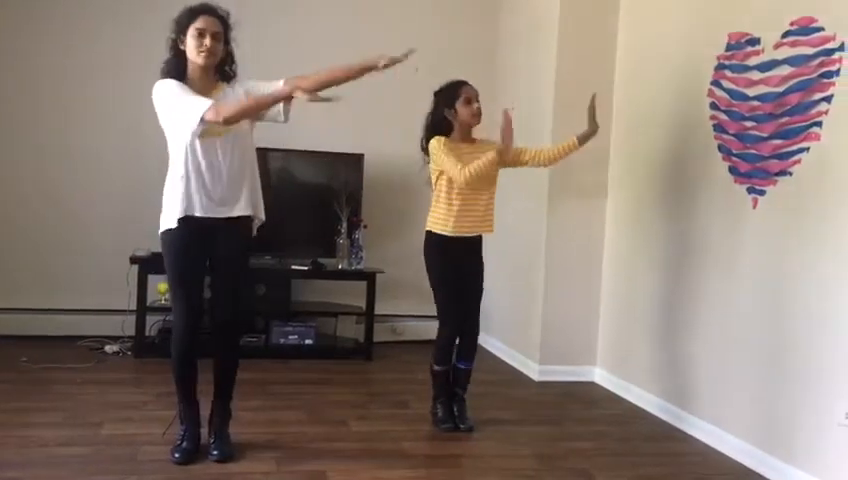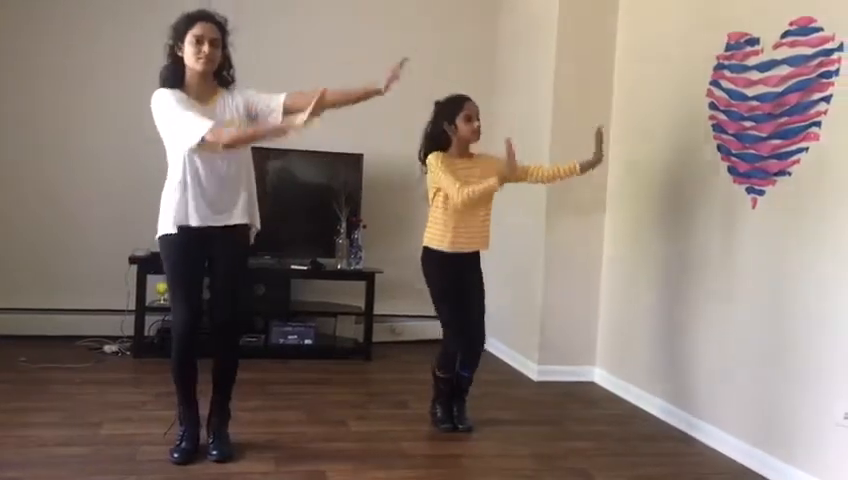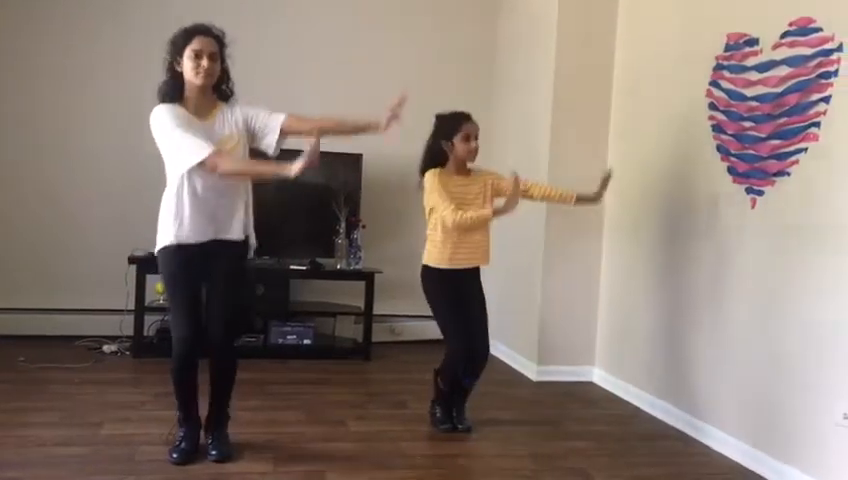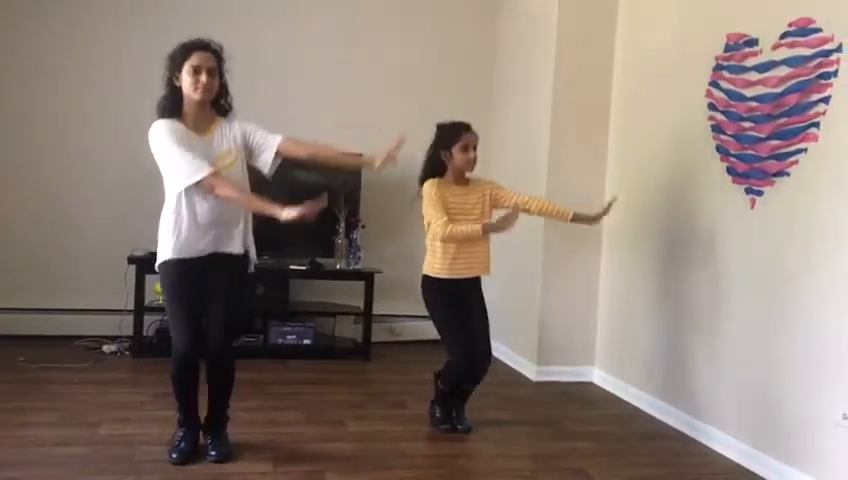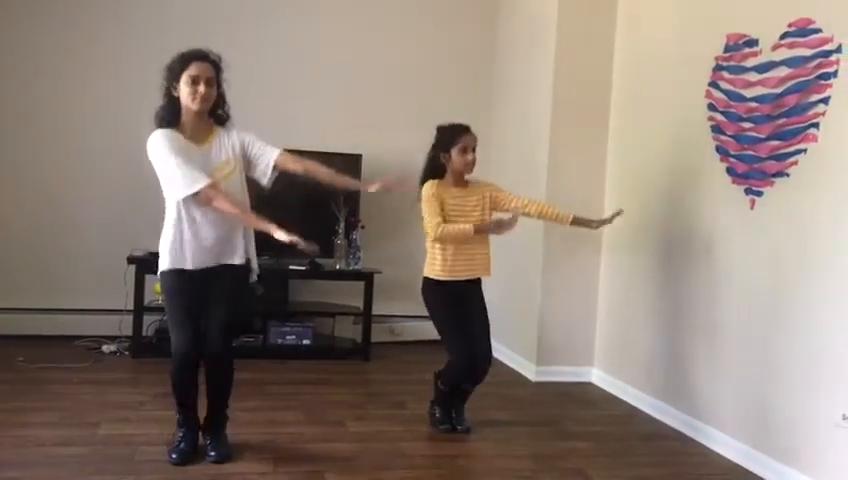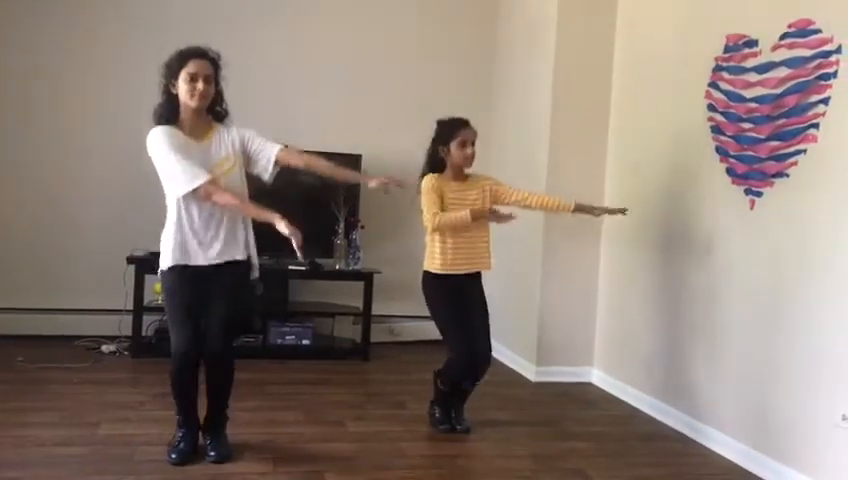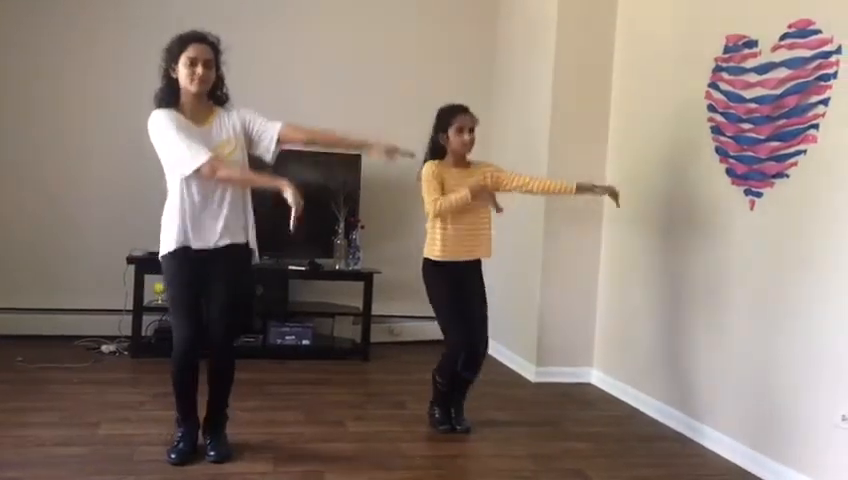
dt=0.1s
person 1, frame 1
left shoulder: (242, 90)
right shoulder: (167, 91)
left elbow: (309, 83)
right elbow: (222, 115)
left wrist: (374, 64)
right wrist: (289, 92)
left hip: (233, 219)
right hip: (185, 219)
left knee: (227, 323)
right knee: (187, 323)
left ankle: (220, 423)
right ankle: (189, 424)
person 1, frame 2
left shoulder: (241, 99)
right shoulder: (166, 99)
left elbow: (309, 99)
right elbow: (222, 138)
left wrist: (376, 89)
right wrist: (291, 124)
left hip: (231, 225)
right hip: (183, 225)
left knee: (226, 325)
right knee: (186, 325)
left ankle: (218, 424)
right ankle: (188, 424)
person 1, frame 3
left shoulder: (240, 114)
right shoulder: (165, 116)
left elbow: (303, 125)
right elbow: (218, 165)
left wrist: (374, 125)
right wrist: (288, 169)
left hip: (229, 239)
right hip: (181, 240)
left knee: (220, 337)
right knee: (187, 337)
left ankle: (217, 425)
right ankle: (187, 426)
person 1, frame 4
left shoulder: (238, 129)
right shoulder: (164, 131)
left elbow: (299, 149)
right elbow: (215, 187)
left wrist: (367, 161)
right wrist: (280, 211)
left hip: (229, 252)
right hip: (181, 253)
left knee: (219, 345)
right knee: (187, 345)
left ankle: (216, 427)
right ankle: (187, 427)
person 1, frame 5
left shoulder: (235, 139)
right shoulder: (162, 141)
left elbow: (294, 163)
right elbow: (212, 199)
left wrist: (360, 186)
right wrist: (273, 229)
left hip: (229, 262)
right hip: (182, 262)
left knee: (217, 348)
right knee: (185, 349)
left ankle: (215, 427)
right ankle: (186, 428)
person 1, frame 6
left shoulder: (235, 136)
right shoulder: (161, 139)
left elbow: (296, 158)
right elbow: (212, 193)
left wrist: (363, 180)
right wrist: (274, 219)
left hip: (231, 260)
right hip: (183, 260)
left knee: (218, 347)
right knee: (186, 348)
left ankle: (215, 427)
right ankle: (186, 428)
person 1, frame 7
left shoulder: (236, 118)
right shoulder: (163, 120)
left elbow: (298, 134)
right elbow: (215, 170)
left wrist: (367, 146)
right wrist: (281, 184)
left hip: (231, 245)
right hip: (184, 245)
left knee: (221, 338)
right knee: (187, 338)
left ankle: (216, 425)
right ankle: (186, 426)
person 2, frame 1
left shoulder: (489, 149)
right shoulder: (439, 145)
left elbow: (539, 157)
right elbow: (465, 177)
left wrist: (585, 136)
right wrist: (500, 150)
left hip: (472, 246)
right hip: (441, 243)
left knee: (470, 327)
right knee: (450, 324)
left ankle: (458, 400)
right ankle: (440, 401)
person 2, frame 2
left shoulder: (487, 164)
right shoulder: (436, 160)
left elbow: (538, 173)
right elbow: (460, 198)
left wrist: (588, 164)
right wrist: (502, 177)
left hip: (469, 259)
right hip: (439, 257)
left knee: (475, 337)
right knee: (455, 335)
left ankle: (458, 402)
right ankle: (440, 402)
person 2, frame 3
left shoulder: (486, 179)
right shoulder: (434, 178)
left elbow: (533, 191)
right elbow: (452, 219)
left wrist: (587, 197)
right wrist: (499, 209)
left hip: (469, 276)
right hip: (438, 274)
left knee: (479, 351)
right knee: (459, 348)
left ankle: (457, 404)
right ankle: (440, 403)
person 2, frame 4
left shoulder: (485, 189)
right shoulder: (432, 188)
left elbow: (530, 204)
right elbow: (444, 231)
left wrist: (584, 218)
right wrist: (492, 227)
left hip: (470, 284)
right hip: (439, 283)
left knee: (481, 356)
right knee: (461, 354)
left ankle: (457, 404)
right ankle: (439, 403)
person 2, frame 5
left shoulder: (485, 191)
right shoulder: (432, 189)
left elbow: (530, 207)
right elbow: (436, 231)
left wrist: (585, 221)
right wrist: (483, 228)
left hip: (470, 286)
right hip: (439, 285)
left knee: (482, 357)
right knee: (462, 354)
left ankle: (456, 405)
right ankle: (439, 404)
person 2, frame 6
left shoulder: (485, 185)
right shoulder: (432, 182)
left elbow: (531, 199)
right elbow: (434, 222)
left wrist: (588, 209)
right wrist: (478, 214)
left hip: (471, 281)
right hip: (439, 280)
left knee: (482, 355)
right knee: (461, 352)
left ankle: (456, 405)
right ankle: (439, 403)
person 2, frame 7
left shoulder: (486, 171)
right shoulder: (433, 169)
left elbow: (533, 184)
right elbow: (434, 207)
left wrist: (590, 188)
right wrist: (473, 192)
left hip: (471, 268)
right hip: (439, 266)
left knee: (478, 346)
right knee: (456, 344)
left ankle: (456, 404)
right ankle: (438, 404)
